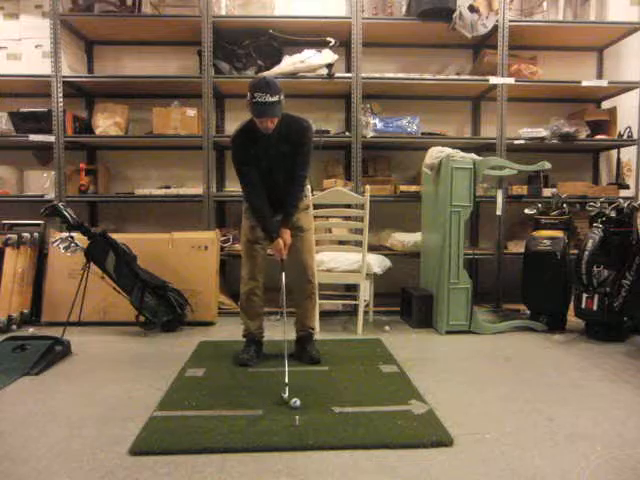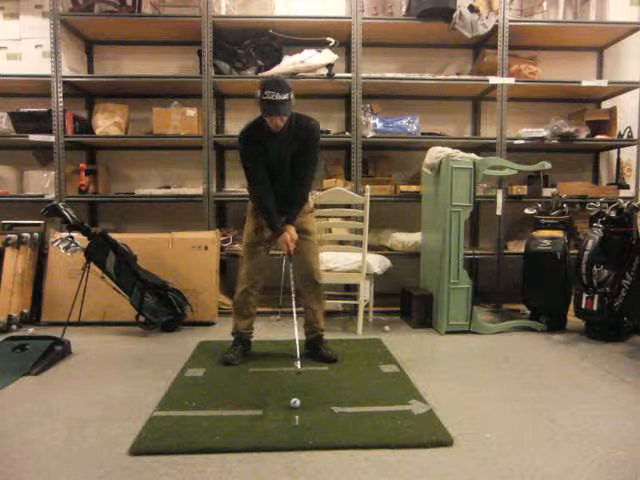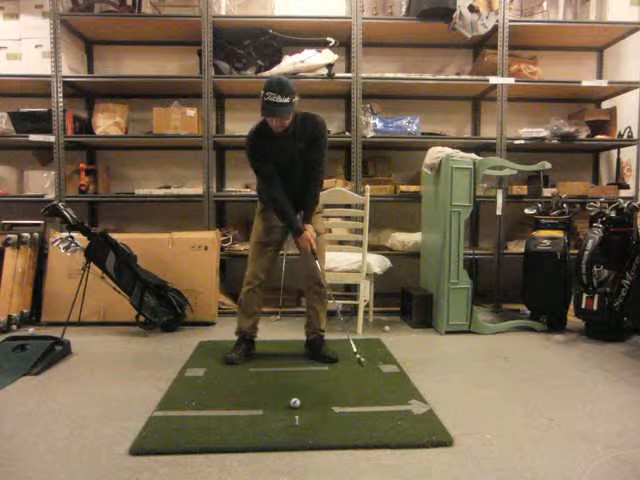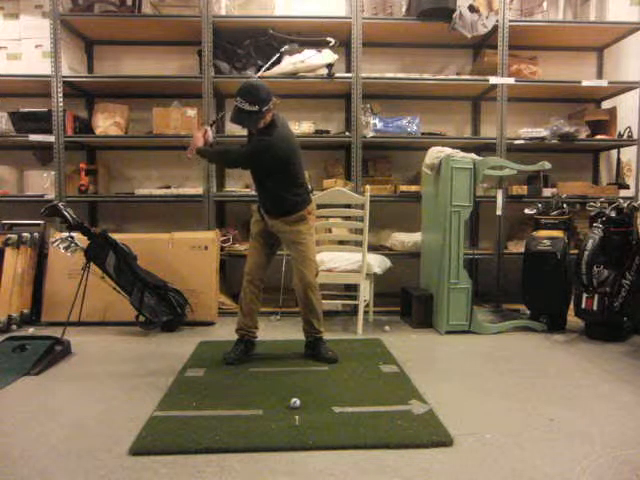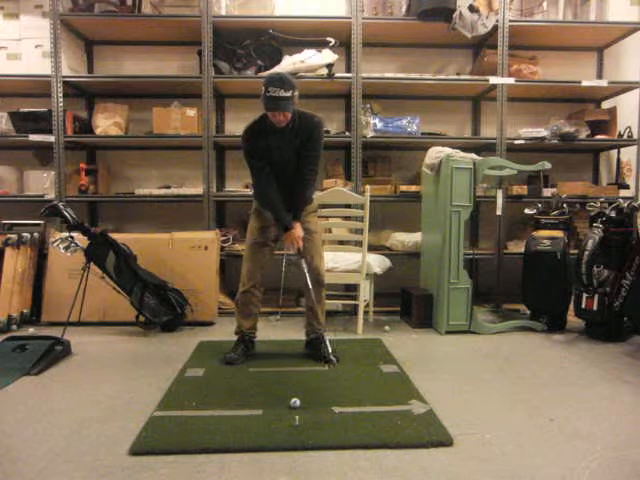
dt=1s
person 1, frame 1
left shoulder: (300, 129)
right shoulder: (241, 139)
left elbow: (298, 179)
right elbow: (252, 190)
left wrist: (286, 225)
right wrist: (272, 233)
left hip: (295, 207)
right hip: (257, 210)
left knee: (305, 272)
right knee: (251, 276)
left ankle: (304, 338)
right ankle: (253, 339)
person 1, frame 2
left shoulder: (309, 128)
right shoulder: (249, 135)
left elbow: (305, 179)
right elbow: (258, 186)
left wrist: (291, 222)
right wrist: (277, 228)
left hip: (299, 207)
right hip: (262, 209)
left knee: (310, 273)
right knee: (249, 274)
left ankle: (315, 338)
right ankle: (241, 338)
person 1, frame 3
left shoulder: (315, 126)
right shoulder: (256, 138)
left elbow: (315, 176)
right elbow: (272, 187)
left wrist: (307, 221)
right wrist: (296, 229)
left hip: (307, 208)
right hip: (271, 210)
left knee: (315, 275)
right knee: (255, 275)
left ankle: (315, 339)
right ankle: (245, 338)
person 1, frame 4
left shoulder: (273, 143)
right shoulder: (262, 125)
left elbow: (235, 159)
right elbow: (244, 155)
left wrist: (202, 149)
right wrist: (208, 147)
left hip: (294, 217)
right hip: (266, 213)
left knee: (305, 280)
right knee: (252, 276)
left ankle: (315, 340)
right ankle: (246, 339)
person 1, frame 5
left shoulder: (312, 125)
right shoulder: (253, 134)
left elbow: (307, 175)
right elbow: (264, 183)
left wrist: (297, 220)
right wrist: (286, 224)
left hip: (303, 209)
right hip: (266, 210)
left knee: (315, 274)
right knee: (251, 276)
left ankle: (315, 339)
right ankle: (245, 339)
